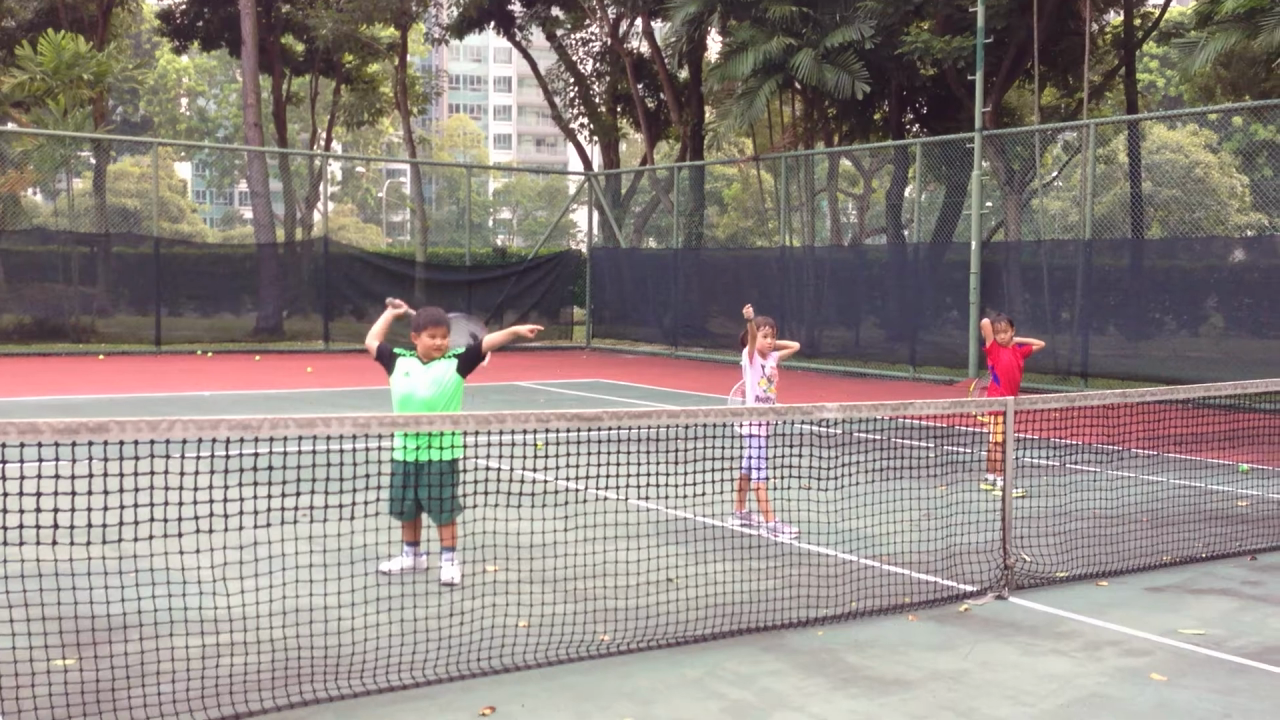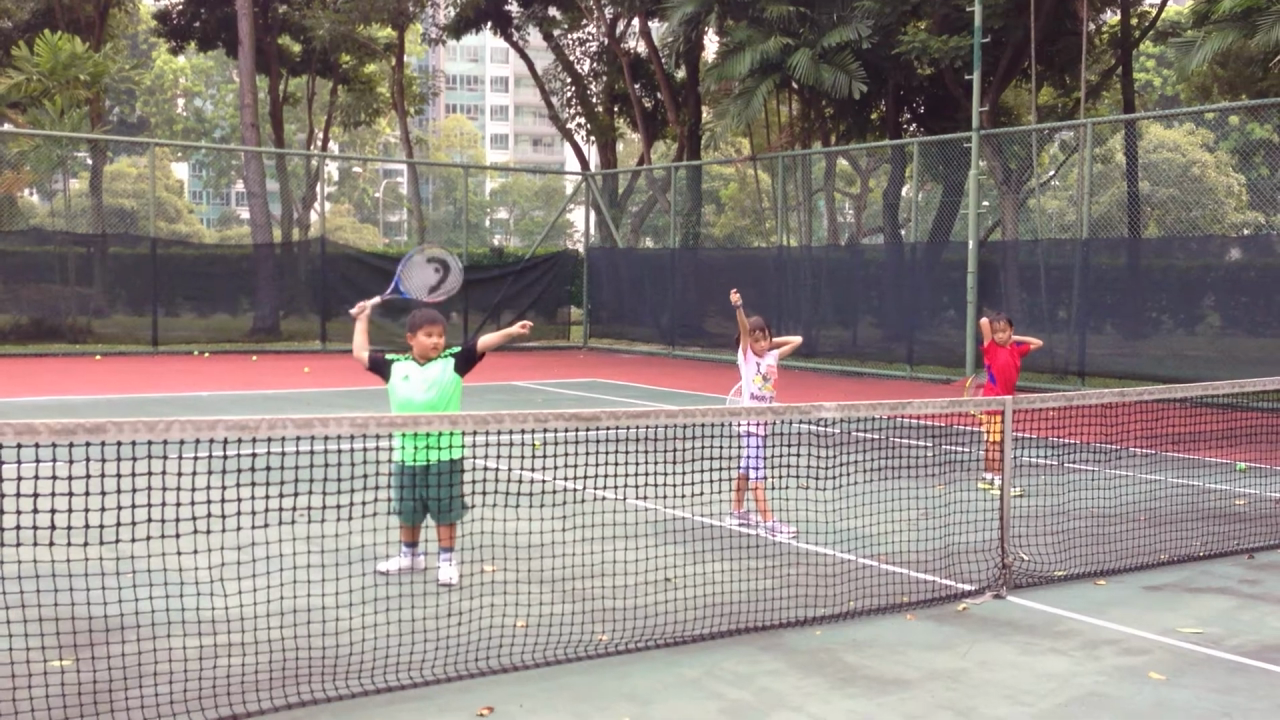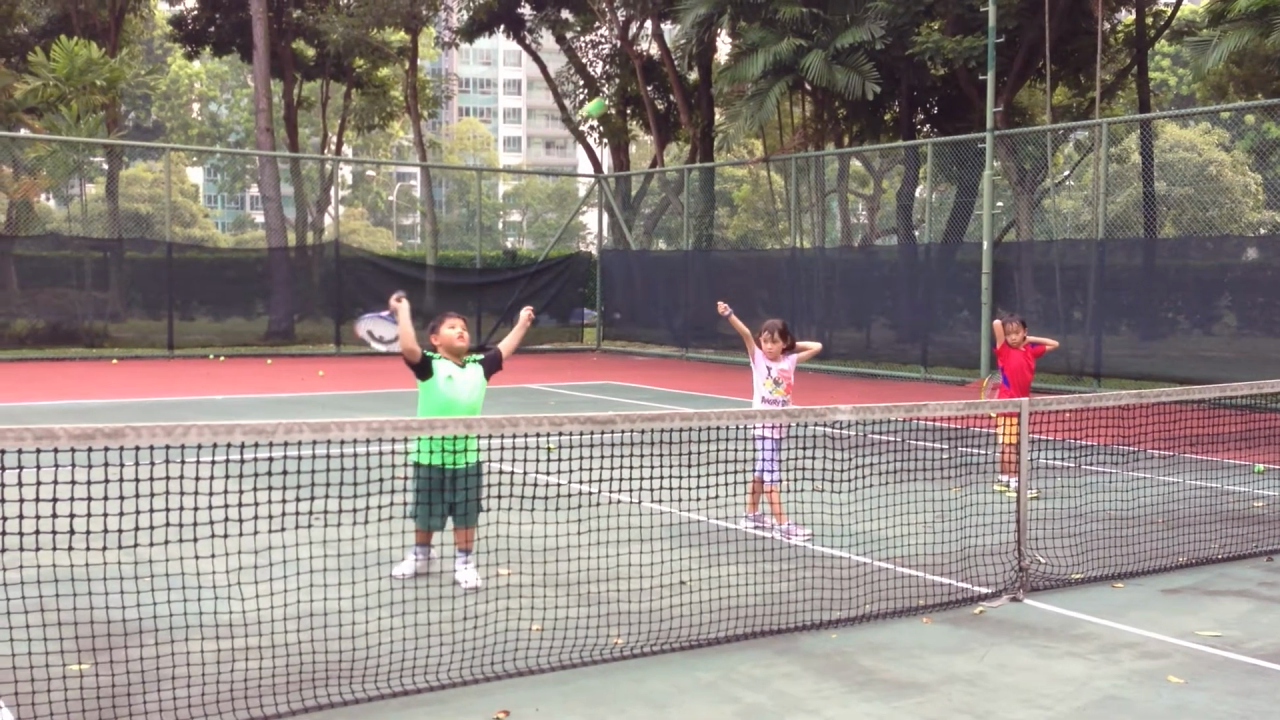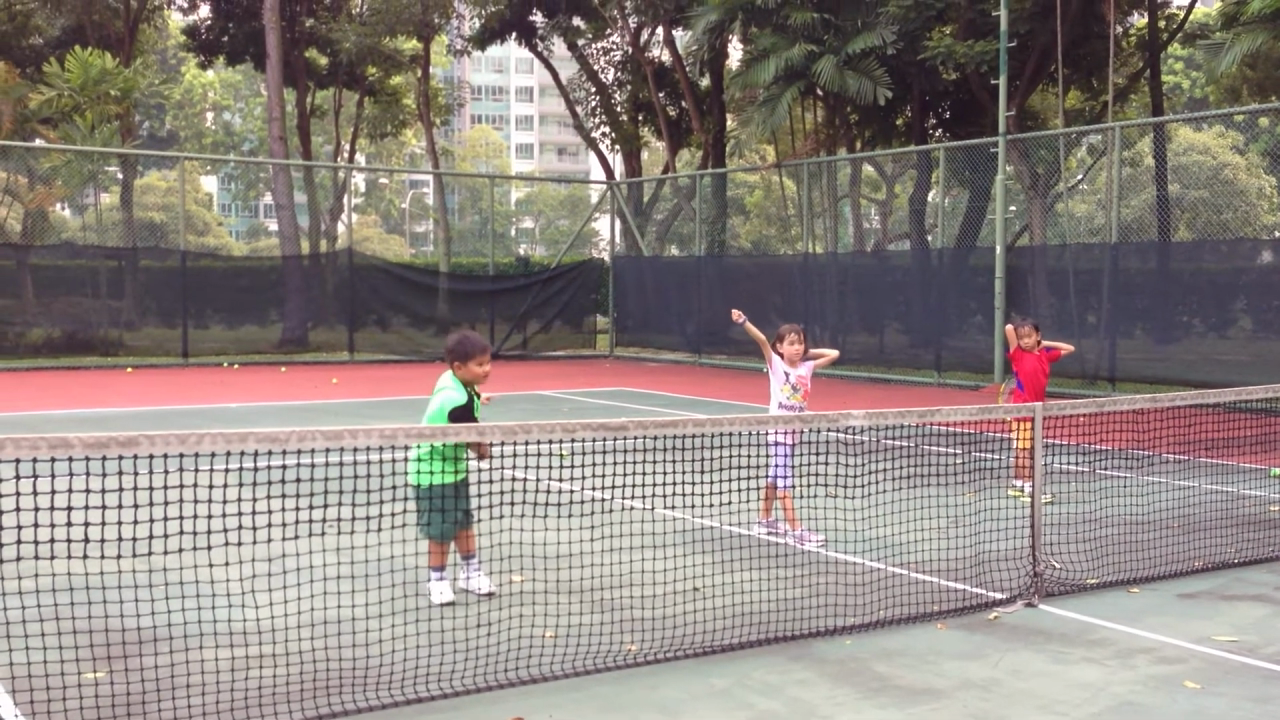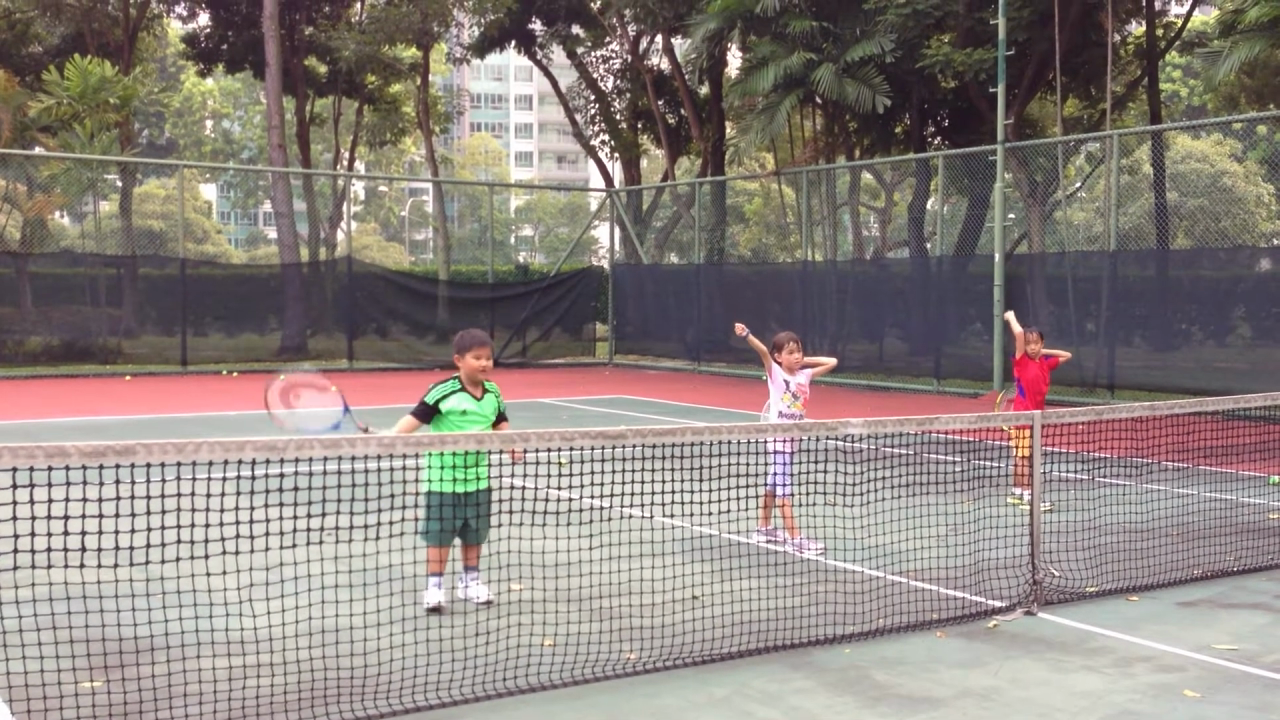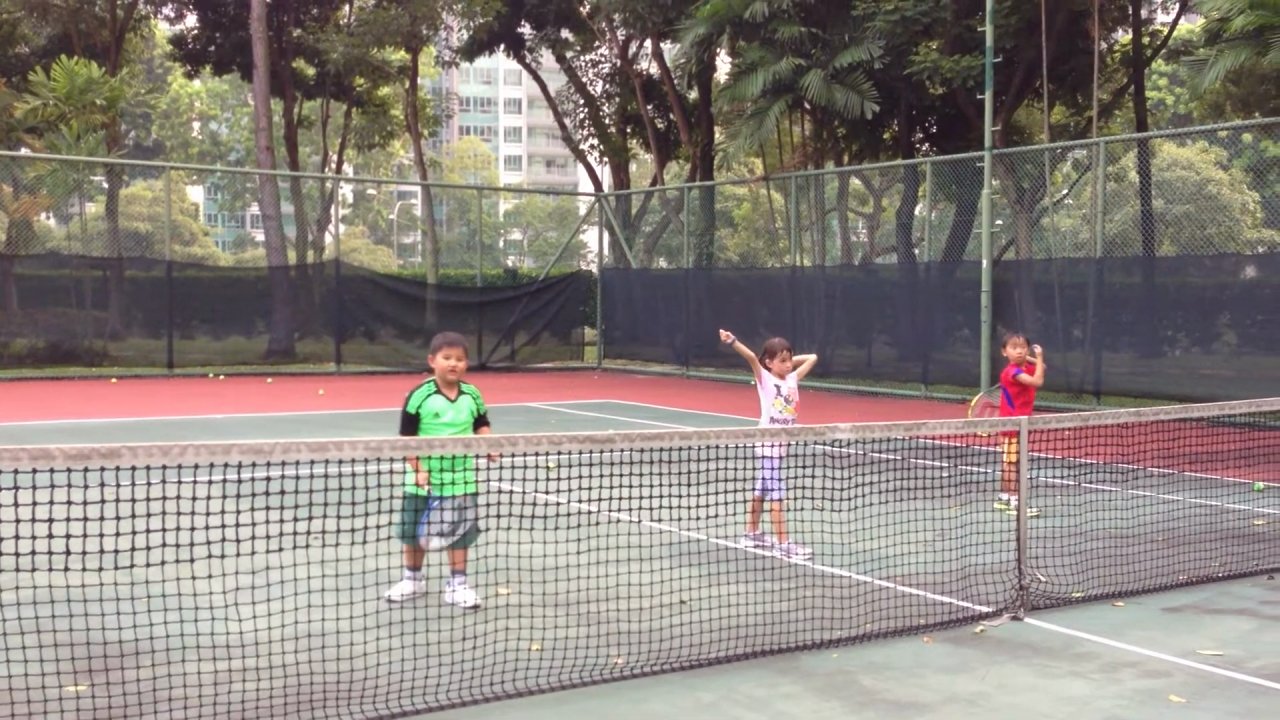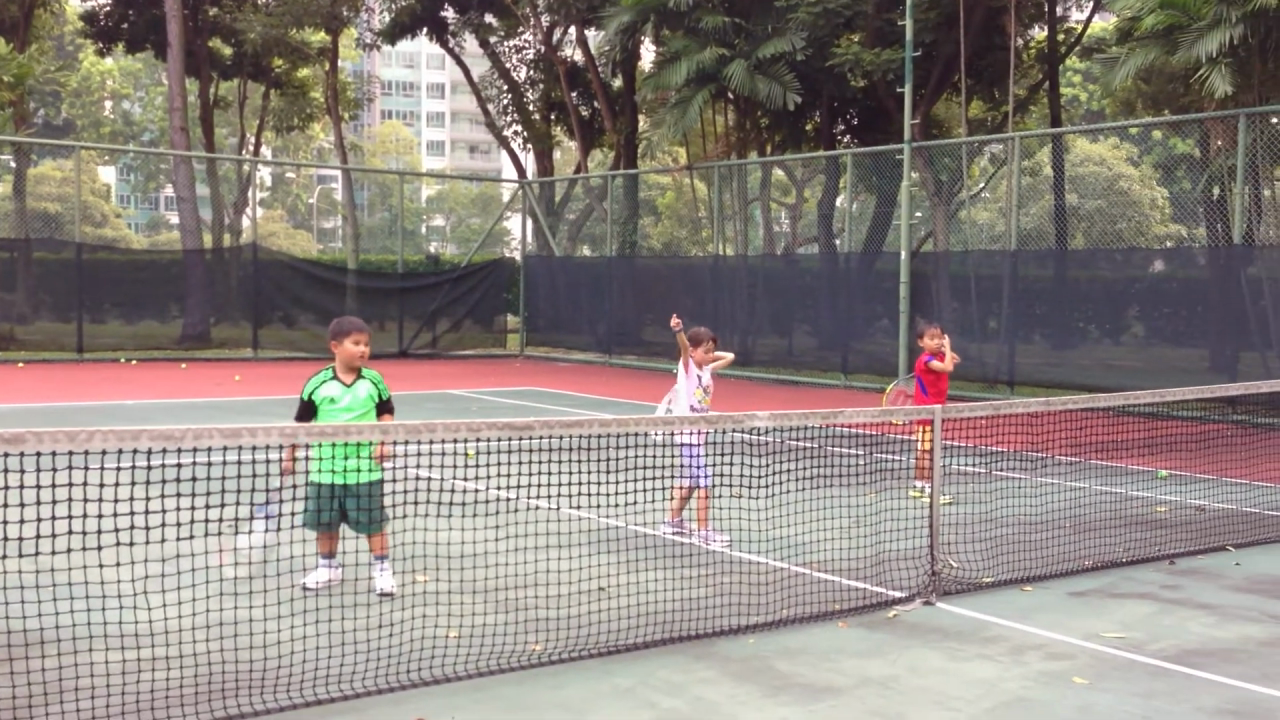
dt=0.7s
person 1, frame 1
left shoulder: (456, 362)
right shoulder: (399, 361)
left elbow: (486, 343)
right elbow: (371, 342)
left wrist: (515, 330)
right wrist: (391, 313)
left hip: (442, 451)
right hip: (405, 449)
left knee: (445, 510)
right knee: (407, 508)
left ankle: (449, 560)
right ankle: (412, 555)
person 1, frame 2
left shoulder: (454, 362)
right shoulder: (394, 365)
left elbow: (482, 343)
right elbow: (360, 354)
left wrist: (511, 332)
right wrist: (362, 319)
left hip: (444, 451)
right hip: (407, 451)
left knee: (445, 511)
right knee: (407, 510)
left ankle: (447, 561)
right ankle: (410, 556)
person 1, frame 3
left shoulder: (479, 366)
right shoulder: (429, 364)
left elbow: (503, 351)
right elbow: (408, 347)
left wrist: (522, 323)
right wrist: (402, 312)
left hip: (467, 455)
right hip: (431, 453)
left knee: (466, 514)
right knee: (427, 513)
left ankle: (465, 564)
right ankle: (420, 556)
person 1, frame 4
left shoulder: (452, 380)
right shoulder: (461, 402)
right elbow: (474, 439)
left wrist: (476, 399)
right wrist: (485, 450)
left hip: (452, 465)
right hip: (434, 469)
left knee: (463, 520)
right knee: (441, 528)
left ankle: (471, 572)
right ankle: (437, 580)
person 1, frame 5
left shoulder: (493, 393)
right shoulder: (443, 391)
left elbow: (500, 422)
right elbow: (417, 417)
right wrist: (393, 434)
left hip: (477, 476)
right hip: (443, 477)
left knee: (474, 532)
right knee: (440, 534)
left ankle: (470, 582)
right ankle: (435, 587)
person 1, frame 6
left shoulder: (472, 395)
right shoulder: (419, 397)
left elbow: (482, 426)
right elbow: (407, 436)
right wrist: (417, 469)
left hip: (460, 480)
right hip: (423, 480)
left knee: (459, 535)
right knee: (413, 534)
left ankle: (457, 584)
right ankle: (413, 579)
person 1, frame 7
left shoulder: (374, 380)
right shoulder: (317, 383)
left elbow: (386, 414)
right elbow: (301, 422)
left wrist: (383, 442)
right wrist: (290, 456)
left hip: (365, 467)
right hip: (327, 468)
left knee: (373, 520)
right knee: (325, 522)
left ankle: (382, 570)
right ankle: (328, 567)
person 2, frame 1
left shoulder: (772, 358)
right shoulder: (750, 356)
left elbow: (794, 346)
right elbow: (752, 337)
left wrist: (773, 343)
right wrist: (750, 319)
left hip: (764, 420)
right hip: (754, 420)
left knee: (748, 469)
right knee: (759, 474)
left ankle: (739, 513)
right ankle: (769, 522)
person 2, frame 2
left shoulder: (772, 357)
right shoulder: (746, 355)
left elbow: (797, 340)
right elbow: (743, 329)
left wrist: (772, 341)
right wrist: (738, 306)
left hip: (763, 420)
right hip: (751, 421)
left knee: (746, 469)
right knee: (757, 472)
left ankle: (737, 512)
right ankle: (767, 521)
person 2, frame 3
left shoulder: (789, 361)
right shoulder: (758, 358)
left elbow: (816, 346)
right elbow: (745, 334)
left wrist: (792, 344)
right wrist: (728, 314)
left hip: (779, 424)
right hip: (764, 424)
left knee: (761, 472)
right knee: (771, 475)
left ankle: (751, 515)
right ankle: (782, 524)
person 2, frame 4
left shoulder: (807, 367)
right shoulder: (776, 365)
left elbow: (834, 354)
right elbow: (762, 340)
left wrist: (809, 352)
right wrist: (743, 321)
left hip: (793, 431)
right hip: (778, 430)
left knee: (775, 477)
right knee: (784, 480)
left ankle: (765, 521)
right ankle: (795, 530)
person 2, frame 5
left shoulder: (804, 375)
right shoulder: (775, 373)
left elbow: (832, 362)
right elbow: (763, 351)
left wrist: (806, 360)
right wrist: (746, 334)
left hip: (792, 438)
right hip: (778, 438)
left knee: (773, 485)
right knee: (784, 489)
left ankle: (764, 529)
right ankle: (794, 538)
person 2, frame 6
left shoulder: (792, 379)
right shoulder: (764, 379)
left elbow: (812, 358)
right elbow: (752, 358)
left wrist: (792, 359)
right wrist: (733, 341)
left hip: (781, 443)
right hip: (769, 443)
left knee: (762, 490)
right knee: (776, 493)
left ankle: (752, 533)
right ankle: (783, 543)
person 2, frame 7
left shoulder: (706, 370)
right shoulder: (687, 367)
left elbow: (729, 357)
right elbow: (683, 347)
left wrist: (709, 355)
right wrist: (678, 330)
left hip: (697, 431)
right hip: (688, 431)
left knee: (688, 480)
right knee: (702, 481)
left ankle: (673, 521)
right ankle: (703, 531)
person 3, frame 1
left shoulder: (1019, 350)
right shoulder: (993, 349)
left elbow: (1041, 344)
right elbow: (985, 323)
left wrist: (1017, 340)
right wrist: (988, 335)
left knee: (995, 443)
right knee: (998, 443)
left ankle: (990, 478)
right ankle: (1000, 482)
person 3, frame 2
left shoulder: (1016, 349)
right shoulder: (991, 348)
left elbow: (1038, 343)
right elbow: (983, 321)
left wrist: (1015, 338)
right wrist: (988, 326)
left knee: (993, 442)
right knee: (995, 442)
left ankle: (988, 477)
right ankle: (998, 481)
person 3, frame 3
left shoulder: (1031, 350)
right shoulder: (1004, 350)
left elbow: (1054, 344)
right elbow: (996, 323)
left wrist: (1030, 339)
right wrist: (1002, 326)
left knee: (1009, 445)
right knee: (1010, 445)
left ankle: (1003, 479)
right ankle: (1014, 483)
person 3, frame 4
left shoulder: (1046, 354)
right shoulder: (1018, 355)
left elbow: (1070, 348)
right elbow: (1008, 328)
left wrist: (1045, 343)
right wrist: (1013, 328)
left knee: (1022, 449)
right knee: (1024, 449)
left ankle: (1017, 484)
right ankle: (1028, 488)
person 3, frame 5
left shoulder: (1045, 363)
right shoulder: (1021, 361)
left elbow: (1067, 356)
right elbow: (1019, 333)
left wrist: (1044, 352)
right wrist: (1011, 317)
left knee: (1022, 456)
right knee: (1024, 457)
left ankle: (1017, 492)
right ankle: (1027, 496)
person 3, frame 6
left shoulder: (1025, 368)
right shoulder: (1013, 371)
left elbow: (1041, 369)
right elbow: (1038, 382)
left wrist: (1031, 359)
right wrist: (1040, 357)
left knee: (1009, 462)
right knee: (1013, 462)
left ankle: (1004, 497)
right ankle: (1014, 501)
person 3, frame 7
left shoulder: (938, 357)
right shoulder: (926, 359)
left elbow: (955, 360)
right elbow: (948, 368)
left wrist: (945, 349)
right wrist: (947, 347)
left knee: (923, 450)
right knee: (927, 451)
left ankle: (918, 485)
right ankle: (928, 489)
